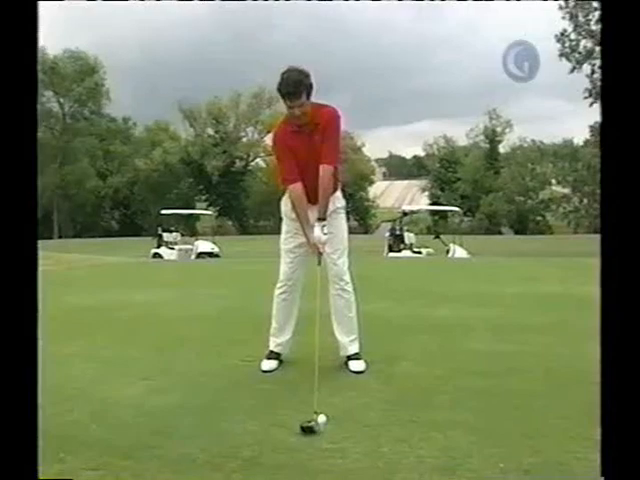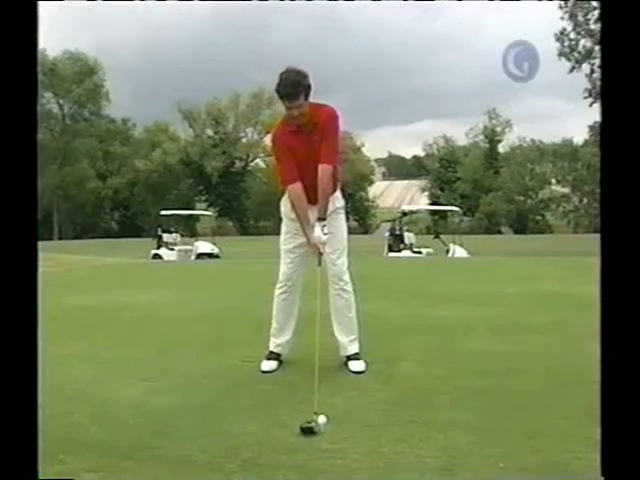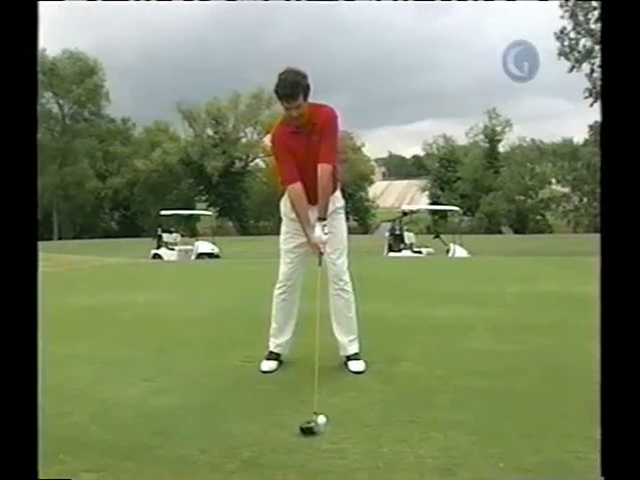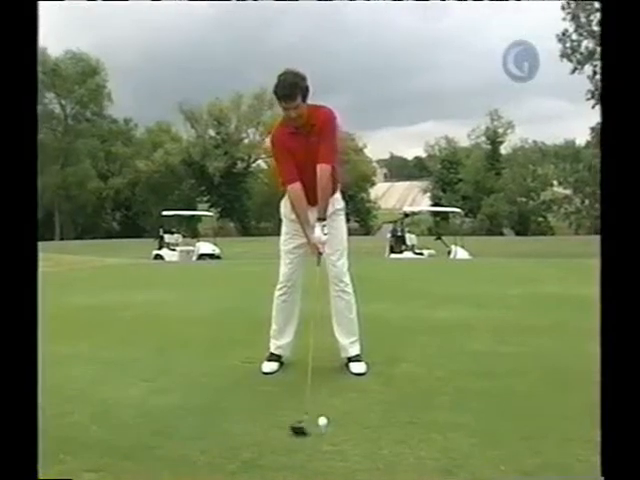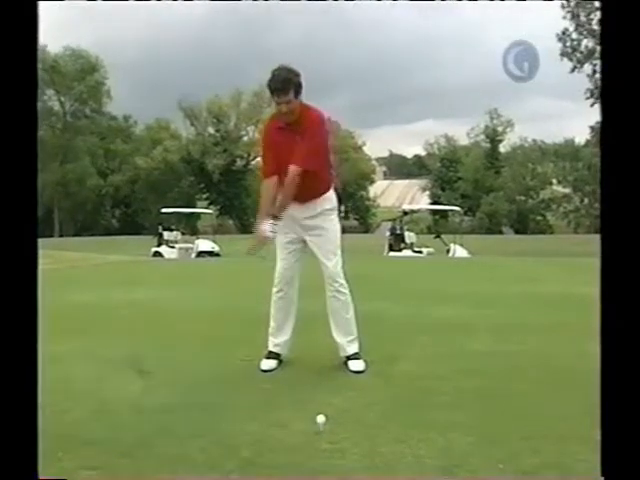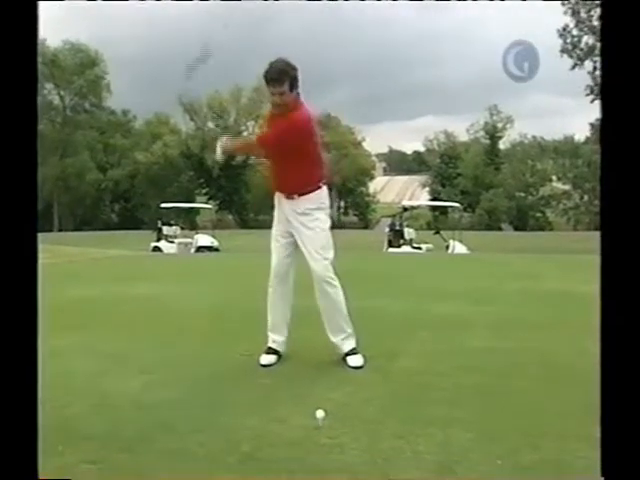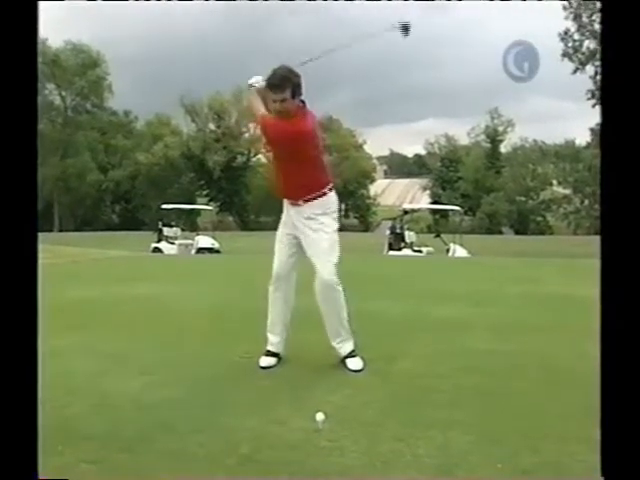
dt=0.3s
person 1, frame 1
left shoulder: (330, 117)
right shoulder: (281, 135)
left elbow: (327, 169)
right elbow: (293, 184)
left wrist: (322, 221)
right wrist: (308, 231)
left hip: (331, 204)
right hip: (295, 208)
left knee: (340, 276)
right knee: (288, 279)
left ankle: (351, 348)
right ankle: (277, 347)
person 1, frame 2
left shoulder: (328, 116)
right shoulder: (280, 135)
left elbow: (326, 169)
right elbow: (292, 185)
left wrist: (321, 221)
right wrist: (308, 232)
left hip: (330, 203)
right hip: (295, 208)
left knee: (339, 277)
right knee: (288, 279)
left ankle: (351, 348)
right ankle: (277, 347)
person 1, frame 3
left shoulder: (327, 116)
right shoulder: (279, 136)
left elbow: (325, 169)
right elbow: (293, 184)
left wrist: (322, 221)
right wrist: (309, 232)
left hip: (330, 204)
right hip: (294, 208)
left knee: (339, 276)
right knee: (287, 279)
left ankle: (350, 348)
right ankle: (277, 348)
person 1, frame 4
left shoulder: (326, 117)
right shoulder: (279, 137)
left elbow: (324, 170)
right elbow: (292, 185)
left wrist: (321, 220)
right wrist: (308, 232)
left hip: (330, 205)
right hip: (295, 209)
left knee: (339, 278)
right knee: (287, 280)
left ankle: (351, 350)
right ankle: (278, 349)
person 1, frame 5
left shoulder: (316, 121)
right shoulder: (270, 128)
left elbow: (297, 172)
right elbow: (270, 175)
left wrist: (274, 216)
right wrist: (263, 218)
left hip: (321, 206)
right hip: (289, 209)
left knee: (334, 276)
right knee: (283, 278)
left ankle: (350, 348)
right ankle: (277, 347)
person 1, frame 6
left shoulder: (299, 121)
right shoulder: (276, 112)
left elbow: (257, 145)
right elbow: (262, 148)
left wrist: (229, 146)
right wrist: (236, 145)
left hip: (310, 203)
right hip: (283, 202)
left knee: (322, 272)
right knee: (279, 273)
left ankle: (347, 344)
right ankle: (276, 342)
person 1, frame 7
left shoulder: (301, 125)
right shoulder: (292, 117)
left elbow: (262, 118)
left wrist: (254, 91)
left hip: (320, 206)
right hip: (292, 208)
left knee: (325, 278)
right knee: (280, 276)
left ankle: (346, 347)
right ankle: (276, 345)
